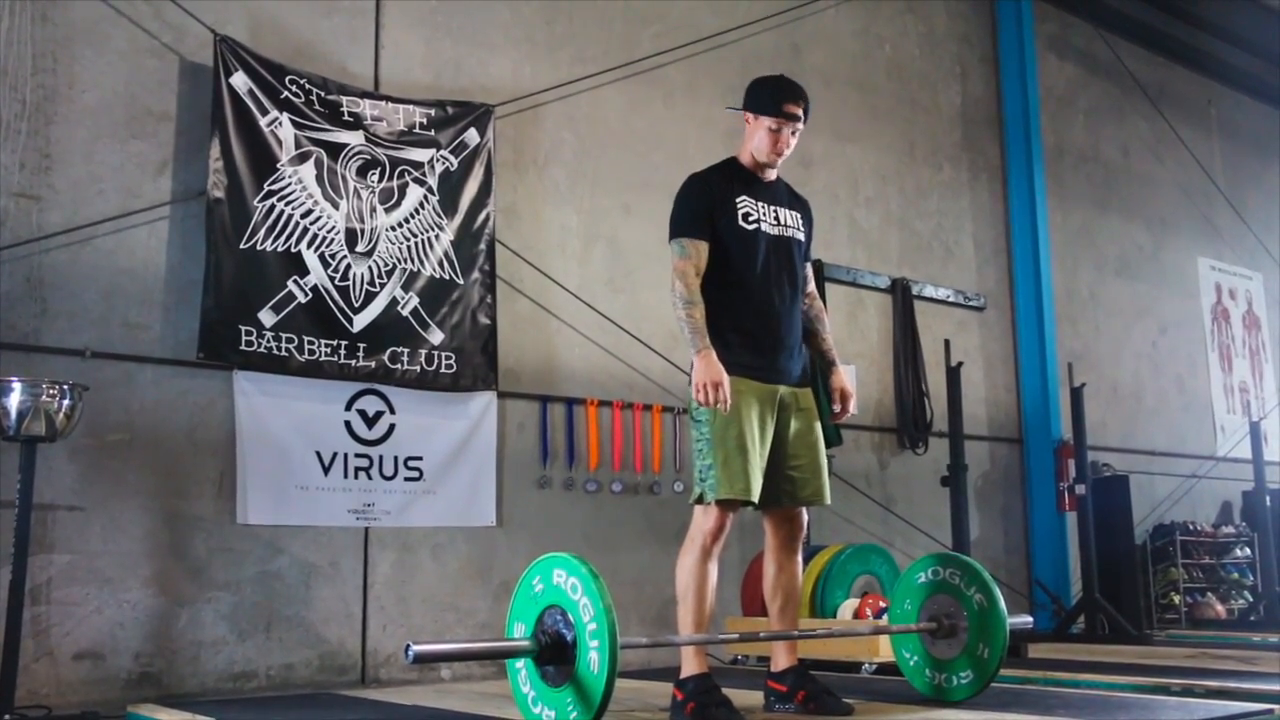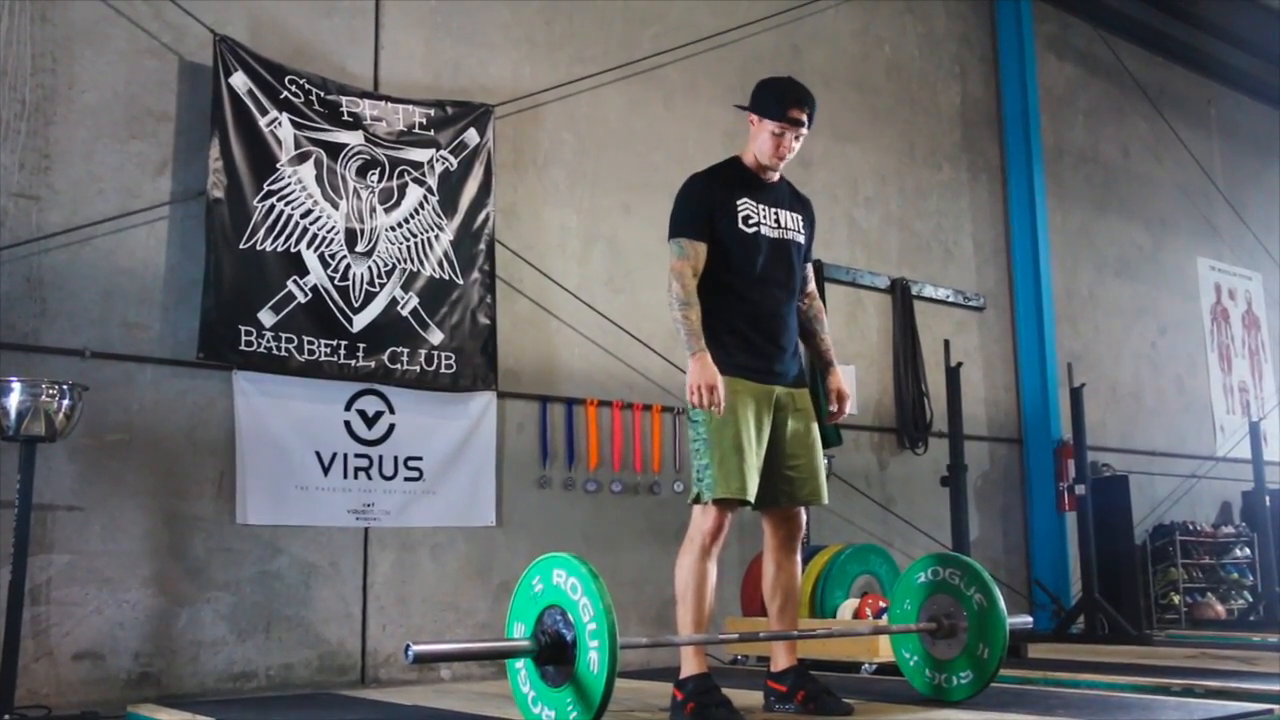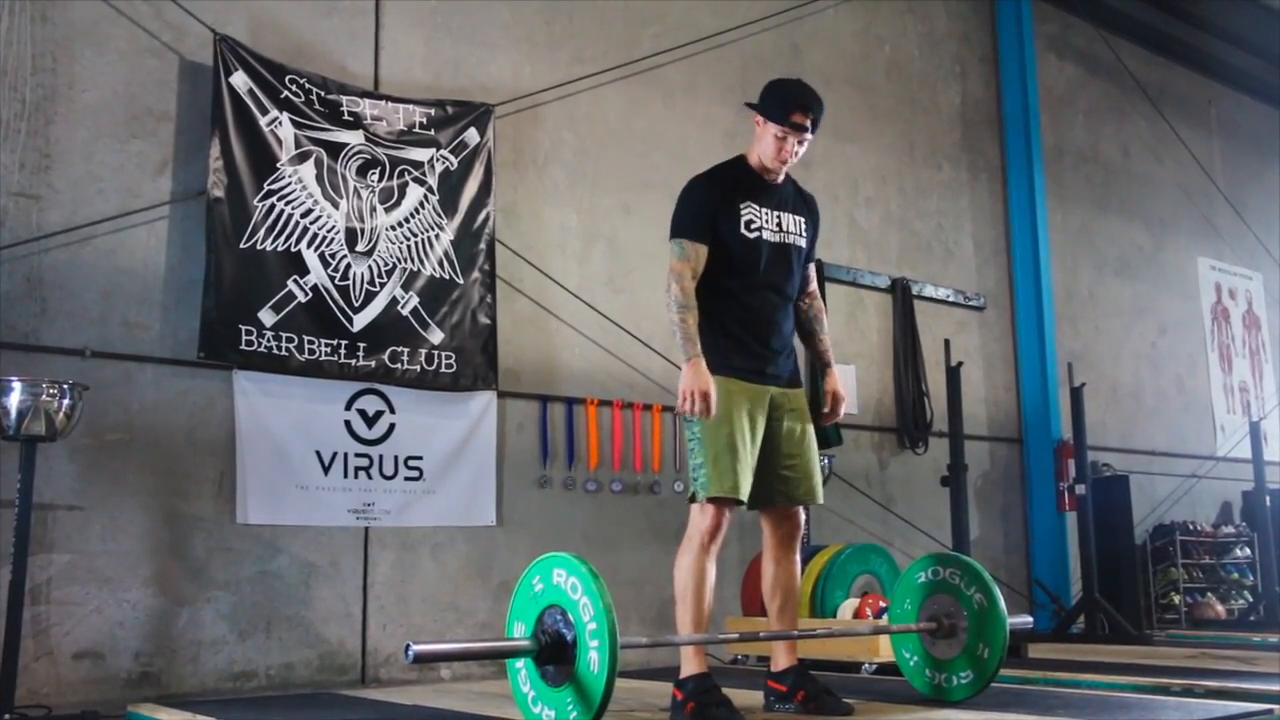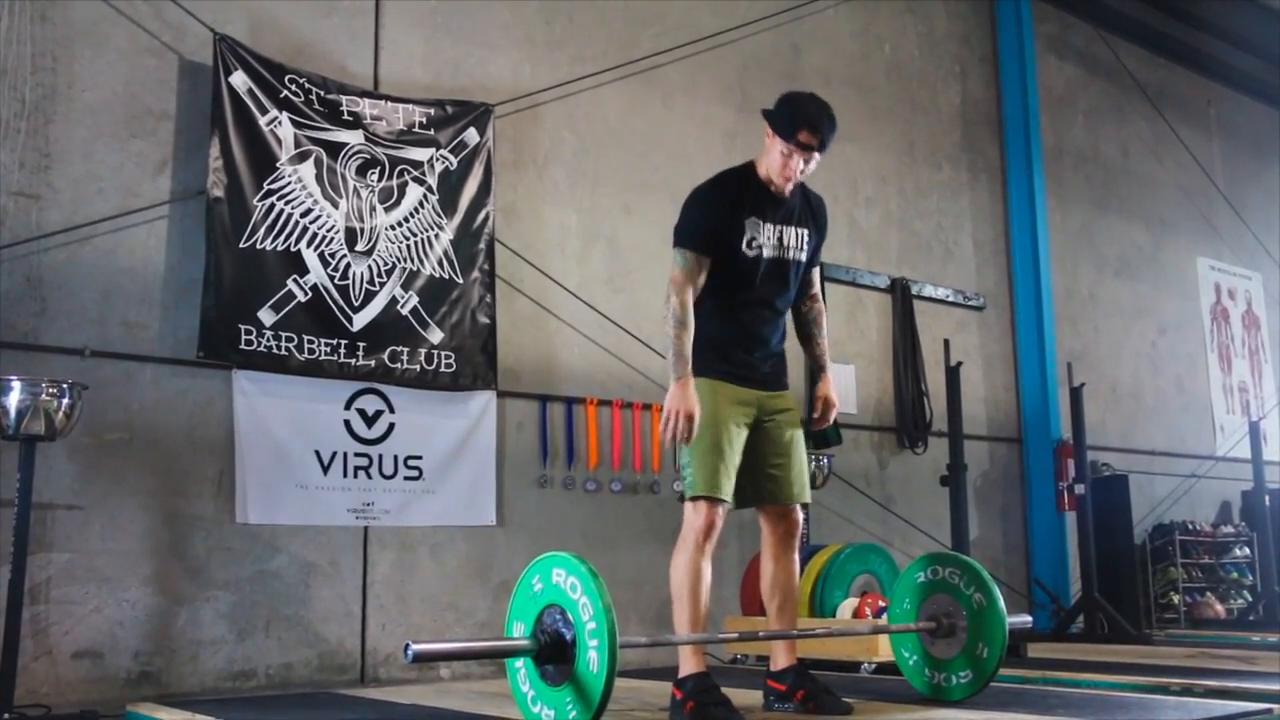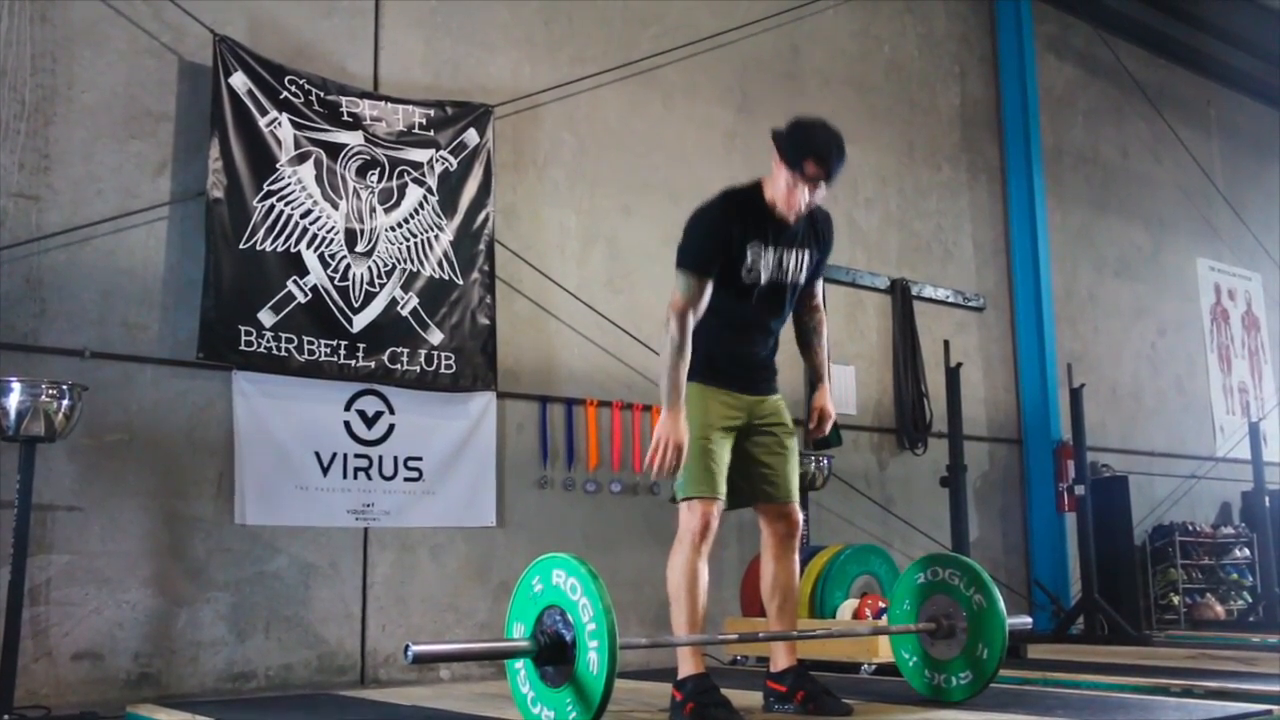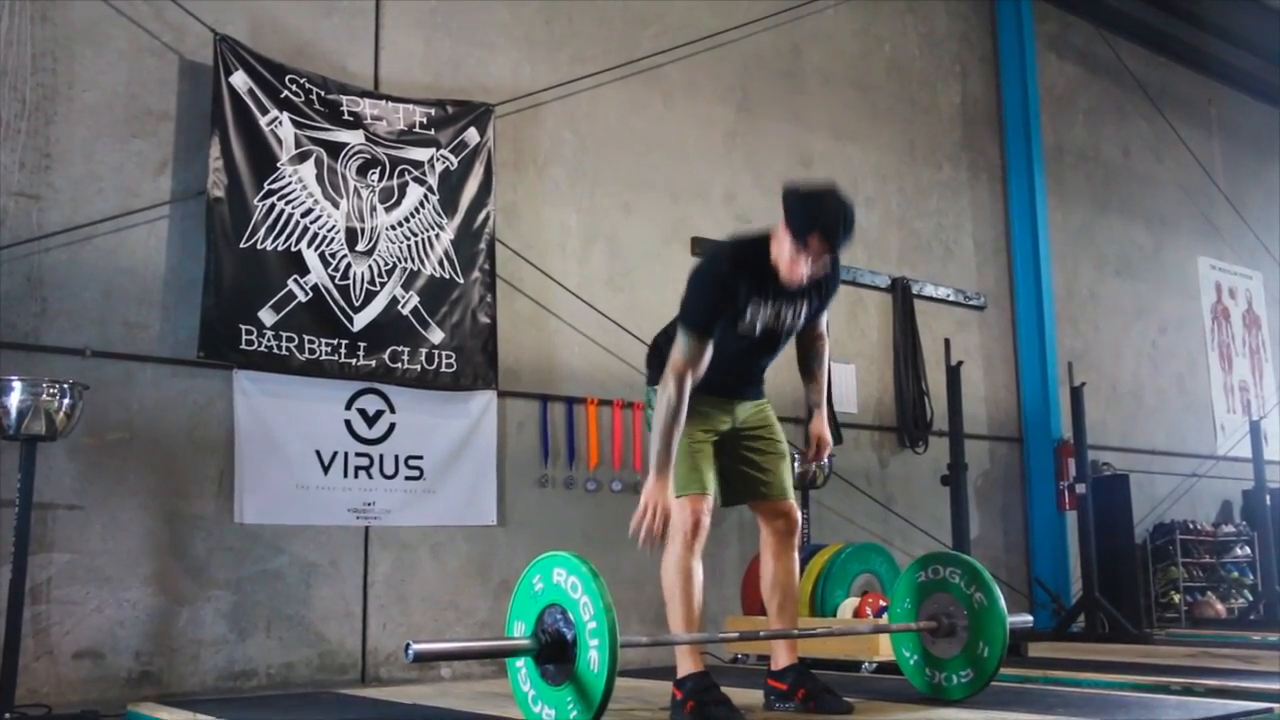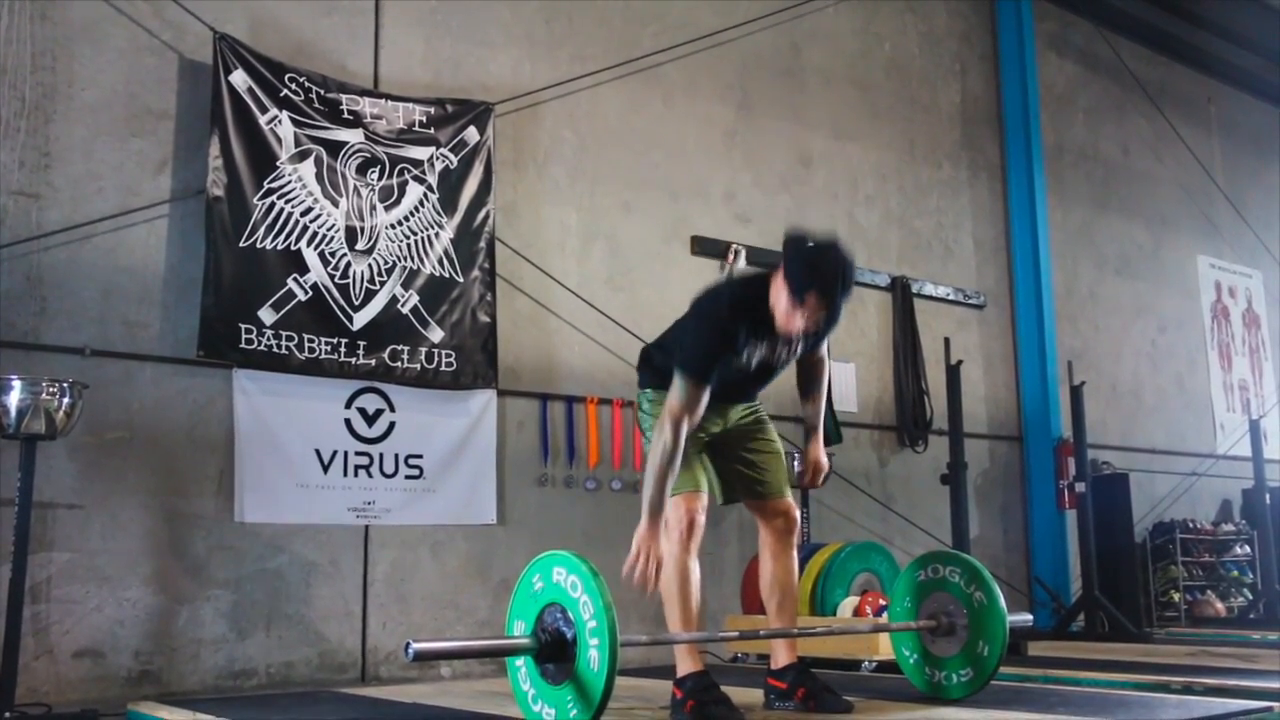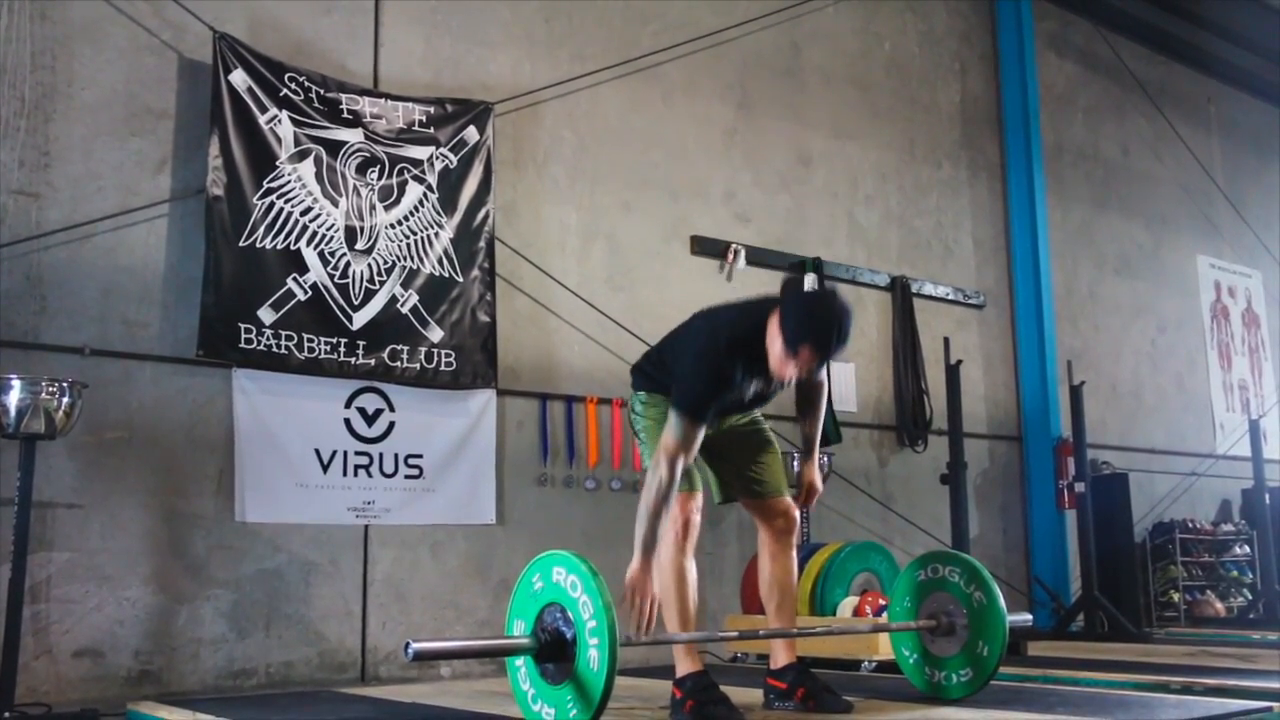
dt=0.1s
person 1, frame 1
left shoulder: (797, 205)
right shoulder: (708, 189)
right elbow: (685, 278)
left wrist: (832, 367)
right wrist: (704, 354)
left hip: (791, 383)
right hip: (733, 377)
left knee: (789, 524)
right knee: (715, 518)
person 1, frame 2
left shoulder: (799, 206)
right shoulder: (708, 189)
right elbow: (683, 278)
left wrist: (830, 367)
right wrist: (698, 355)
left hip: (788, 383)
right hip: (730, 378)
left knee: (788, 524)
right knee: (713, 517)
person 1, frame 3
left shoulder: (804, 205)
right shoulder: (712, 190)
right elbow: (682, 278)
left wrist: (829, 370)
right wrist: (693, 366)
left hip: (785, 385)
right hip: (724, 379)
left knee: (788, 523)
right knee: (711, 517)
person 1, frame 4
left shoulder: (812, 210)
right shoulder: (717, 198)
right elbow: (681, 292)
left wrist: (823, 373)
right wrist: (680, 382)
left hip: (773, 386)
right hip: (714, 380)
left knee: (786, 521)
right knee: (705, 516)
person 1, frame 5
left shoulder: (817, 227)
right shoulder: (722, 216)
right elbow: (680, 313)
left wrist: (821, 382)
right wrist: (671, 411)
left hip: (760, 390)
right hip: (701, 383)
left knee: (785, 519)
right knee: (700, 516)
person 1, frame 6
left shoulder: (821, 276)
right shoulder: (725, 271)
left elbow: (814, 339)
right elbow: (681, 372)
left wrist: (818, 414)
right wrist: (658, 476)
left hip: (746, 399)
right hip: (691, 399)
left knee: (785, 519)
right knee: (691, 516)
left ankle: (785, 674)
person 1, frame 7
left shoulder: (812, 314)
right shoulder: (723, 312)
left elbow: (815, 363)
right elbow: (675, 423)
left wrist: (815, 437)
right wrist: (651, 523)
left hip: (738, 403)
right hip: (670, 391)
left knee: (782, 517)
right knee: (688, 514)
left ankle: (785, 674)
person 1, frame 8
left shoulder: (806, 347)
right shoulder: (717, 348)
left elbow: (814, 387)
right elbow: (670, 460)
left wrist: (810, 459)
right wrist: (642, 562)
left hip: (733, 411)
right hip: (663, 397)
left knee: (783, 518)
right knee: (684, 514)
left ankle: (784, 673)
right ankle: (689, 681)
